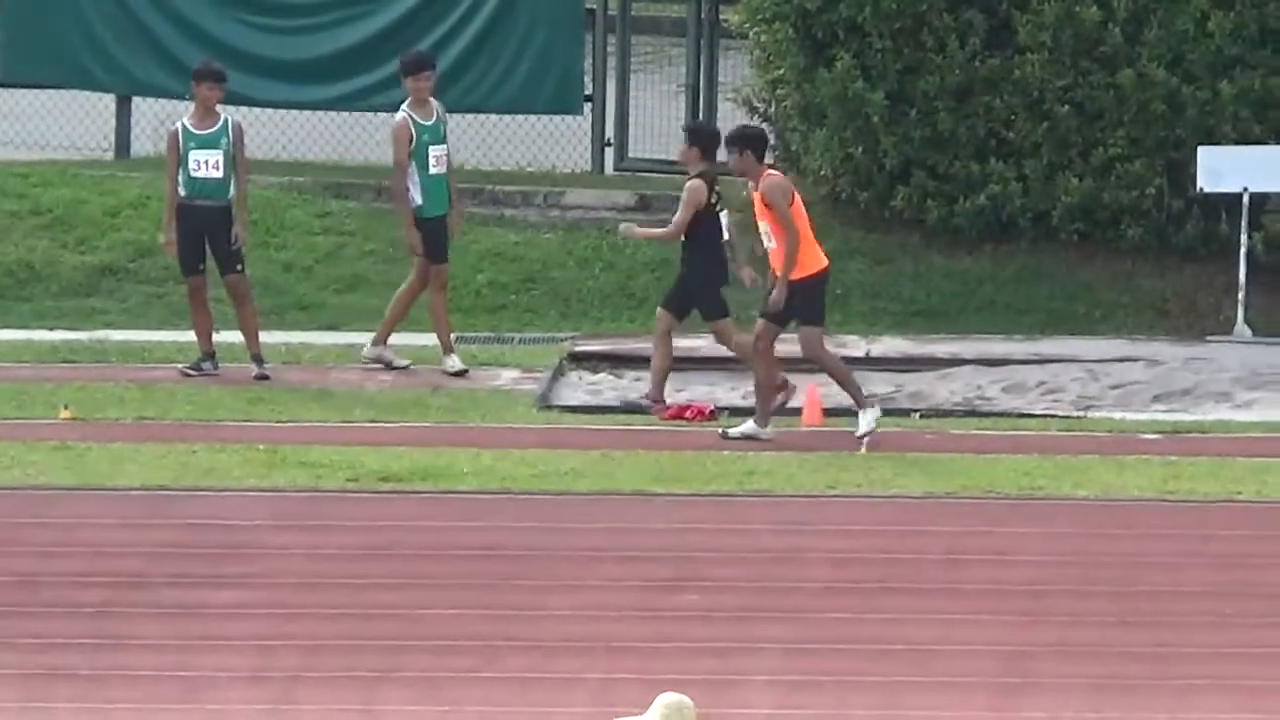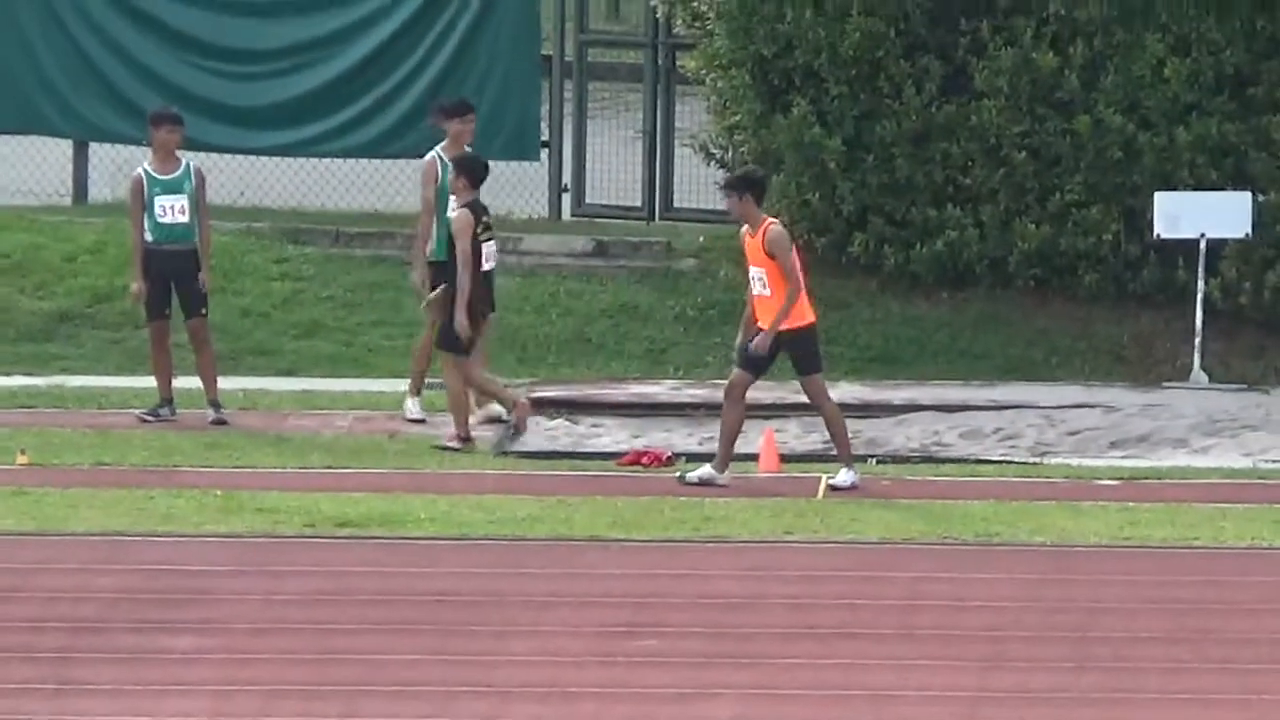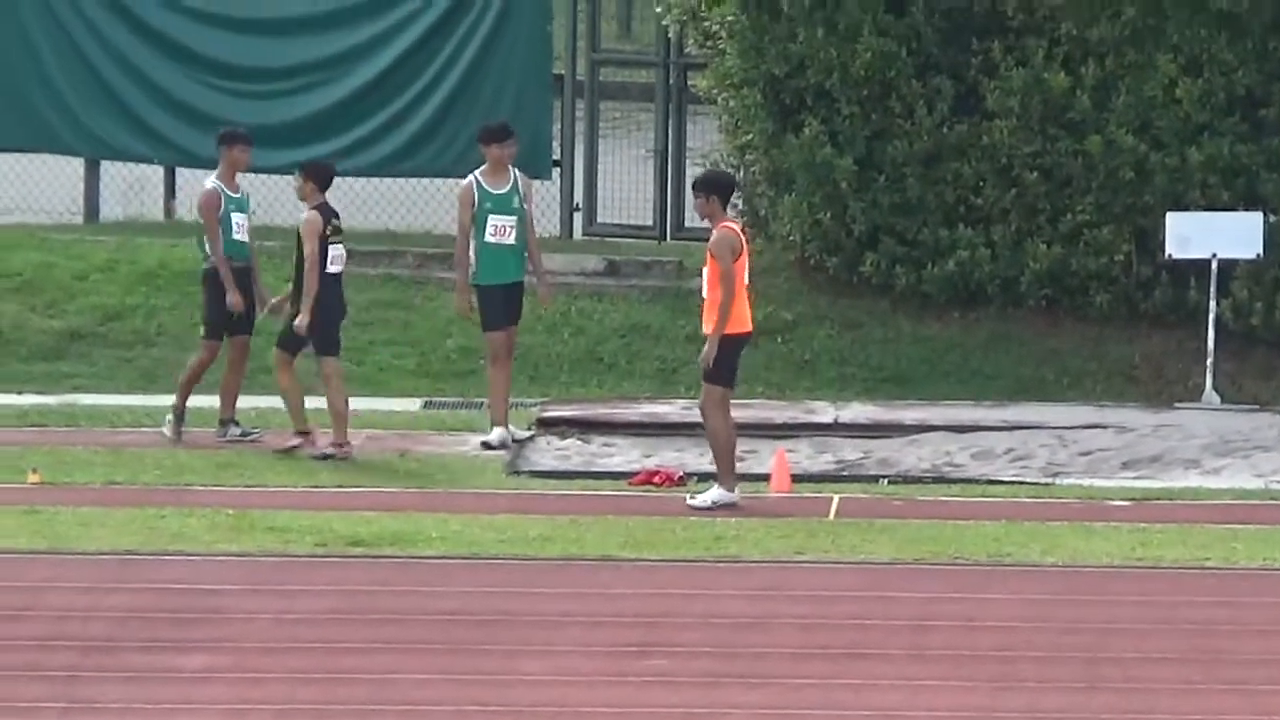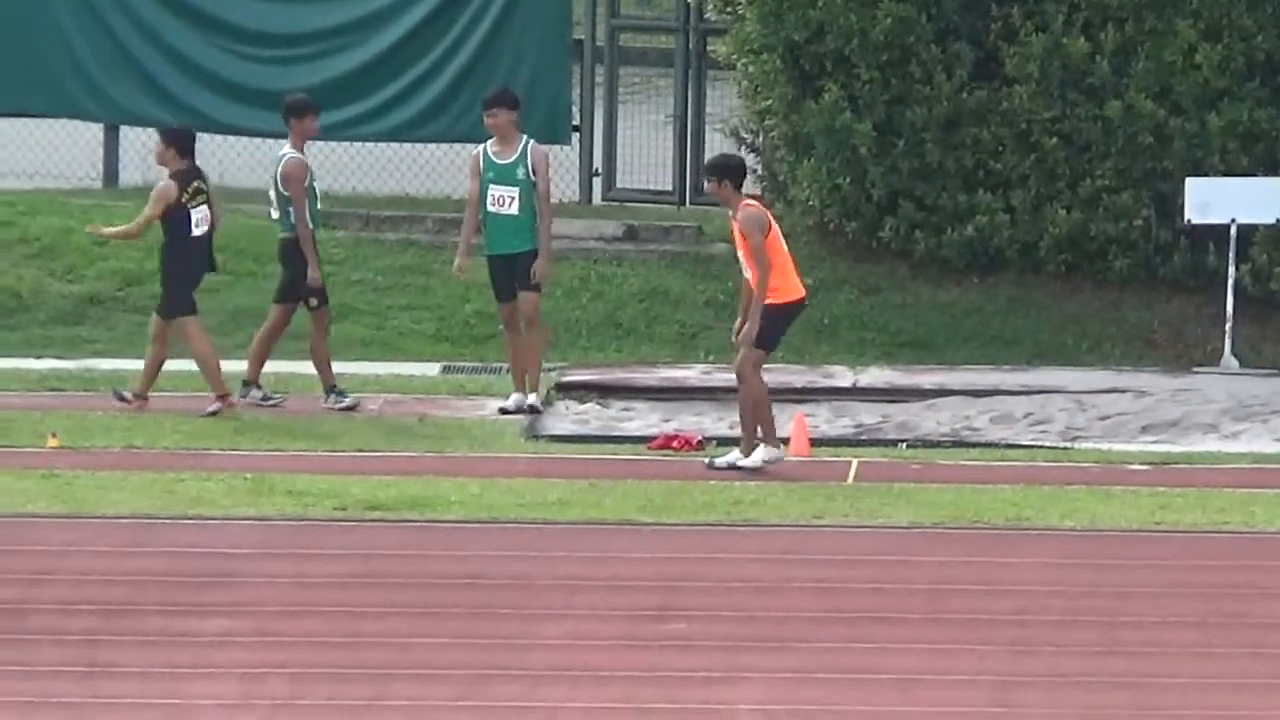
dt=0.7s
person 1, frame 1
left shoulder: (439, 109)
right shoulder: (403, 123)
right elbow: (400, 179)
left wrist: (454, 202)
right wrist: (409, 227)
left hip: (441, 208)
right hip: (423, 211)
left knee: (420, 279)
right knee: (437, 281)
left ankle: (378, 344)
right ankle: (447, 353)
person 1, frame 2
right shoulder: (433, 162)
right elbow: (426, 214)
right wrist: (420, 265)
right hip: (441, 256)
right knee: (435, 325)
left ankle: (483, 403)
right ankle: (413, 395)
person 1, frame 3
left shoulder: (522, 182)
right shoulder: (471, 187)
left elbow: (529, 233)
right elbow: (463, 240)
left wrist: (541, 278)
right wrist: (462, 289)
left hip: (514, 277)
right hip: (486, 279)
left knee: (508, 349)
right knee: (495, 350)
left ankle: (501, 421)
right ankle: (499, 426)
person 1, frame 4
left shoulder: (534, 153)
right shoulder: (480, 156)
left elbow: (544, 206)
right elbow: (473, 207)
left wrist: (544, 254)
right wrist: (462, 252)
left hip: (527, 246)
right hip: (496, 249)
left knee: (530, 314)
right knee: (509, 319)
left ankle: (534, 391)
right ankle: (518, 392)
person 2, frame 1
left shoulder: (774, 185)
right shoulder: (755, 187)
left elbow: (795, 236)
left wrist: (781, 287)
right wrist: (773, 281)
left hip: (809, 274)
right hip: (787, 276)
left knee: (812, 348)
right knee: (761, 340)
left ankle: (866, 406)
right ankle: (760, 422)
person 2, frame 2
left shoulder: (774, 233)
right shoulder: (745, 234)
left elbow: (795, 287)
left wrist: (769, 333)
right wrist: (745, 329)
left hip: (796, 327)
right hip: (765, 327)
left knee: (818, 396)
right knee: (734, 389)
left ankle: (848, 467)
right ankle: (718, 467)
person 2, frame 3
left shoulder: (722, 236)
right shoulder: (730, 232)
left elbow: (729, 292)
left wrist: (712, 340)
left hip: (727, 332)
right hip: (729, 331)
left knee: (711, 408)
right knee: (718, 408)
left ankle: (727, 487)
right ankle: (725, 484)
person 2, frame 4
left shoulder: (748, 216)
right shoulder: (740, 215)
left elbow: (764, 270)
left wrist: (754, 320)
right wrist: (741, 316)
left hip: (783, 299)
right hip: (773, 300)
left knee: (746, 367)
right knee: (744, 369)
left ankle: (770, 443)
right ankle: (747, 449)
person 3, frame 1
left shoulder: (232, 127)
right shoulder: (178, 132)
left elbow: (241, 178)
right elbow: (172, 182)
left wrist: (241, 222)
right wrist: (167, 227)
left hip: (221, 213)
right hip: (189, 214)
left knee: (238, 286)
right knee: (196, 288)
left ankle: (257, 358)
right ankle: (207, 357)
person 3, frame 2
left shoulder: (194, 172)
right shoulder: (141, 178)
left elbow: (203, 221)
right elbow: (137, 229)
left wrist: (205, 266)
right wrist: (137, 275)
left hip: (187, 257)
right hip: (155, 258)
left knee: (199, 331)
right knee: (158, 333)
left ankle: (213, 403)
right ankle: (165, 402)
person 3, frame 3
left shoulder: (241, 192)
right shoulder: (211, 192)
right elbow: (215, 245)
left wrist: (257, 284)
right wrist: (230, 289)
left hip: (241, 277)
right hip: (219, 276)
left knee: (240, 350)
right knee: (209, 350)
left ankle: (226, 422)
right ankle: (177, 409)
person 3, frame 4
left shoulder: (291, 159)
right shoulder: (296, 164)
right elbow: (301, 218)
right wrist: (313, 264)
left hip: (294, 245)
right hip: (299, 247)
left knee: (277, 320)
right knee: (321, 320)
left ankle: (250, 385)
right ankle: (331, 391)
person 4, frame 1
left shoulder: (695, 186)
right shoulder: (709, 182)
left elbow: (674, 231)
right elbow: (725, 227)
left wrist: (637, 233)
right wrist: (741, 264)
left hip: (702, 271)
right hip: (696, 269)
left knee: (725, 333)
right knee: (662, 326)
left ankle: (780, 384)
right ankle: (655, 395)
person 4, frame 2
left shoulder: (461, 216)
right shoulder: (482, 212)
left elbow: (465, 266)
left wrist: (460, 311)
right wrist: (444, 291)
left hip: (465, 302)
right hip: (478, 301)
left knee: (452, 366)
right knee: (463, 367)
left ankle: (462, 435)
right ankle: (514, 404)
person 4, frame 3
left shoulder: (311, 218)
right shoulder: (332, 216)
left elbow: (310, 267)
left wrist: (304, 312)
right wrist: (286, 297)
left hip: (315, 307)
right hip: (332, 306)
left knee: (282, 364)
right knee: (330, 371)
left ankle: (302, 430)
right ankle: (340, 441)
person 4, frame 4
left shoulder: (167, 187)
right shoulder: (199, 176)
left elbow: (137, 229)
right elbow: (214, 217)
left wrist: (104, 232)
left hip: (178, 267)
right hip: (195, 262)
left knee: (192, 331)
right knee: (158, 330)
left ankle: (221, 394)
right ankle: (140, 393)
